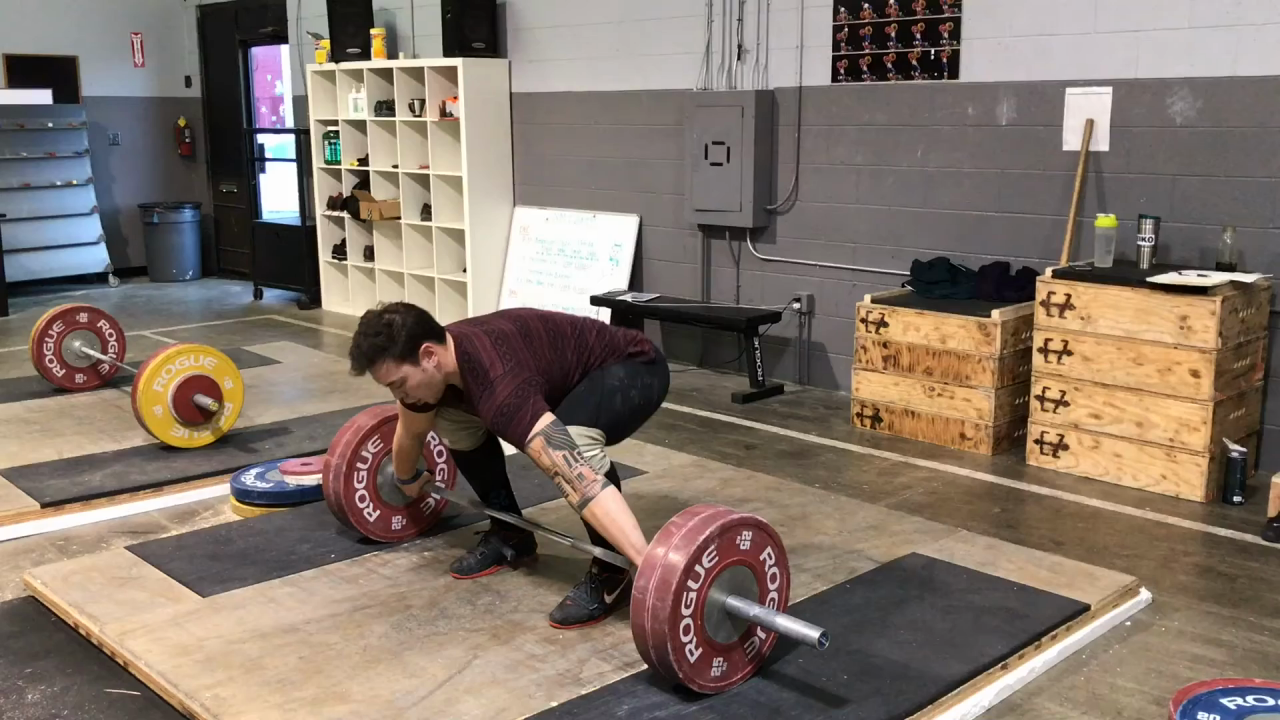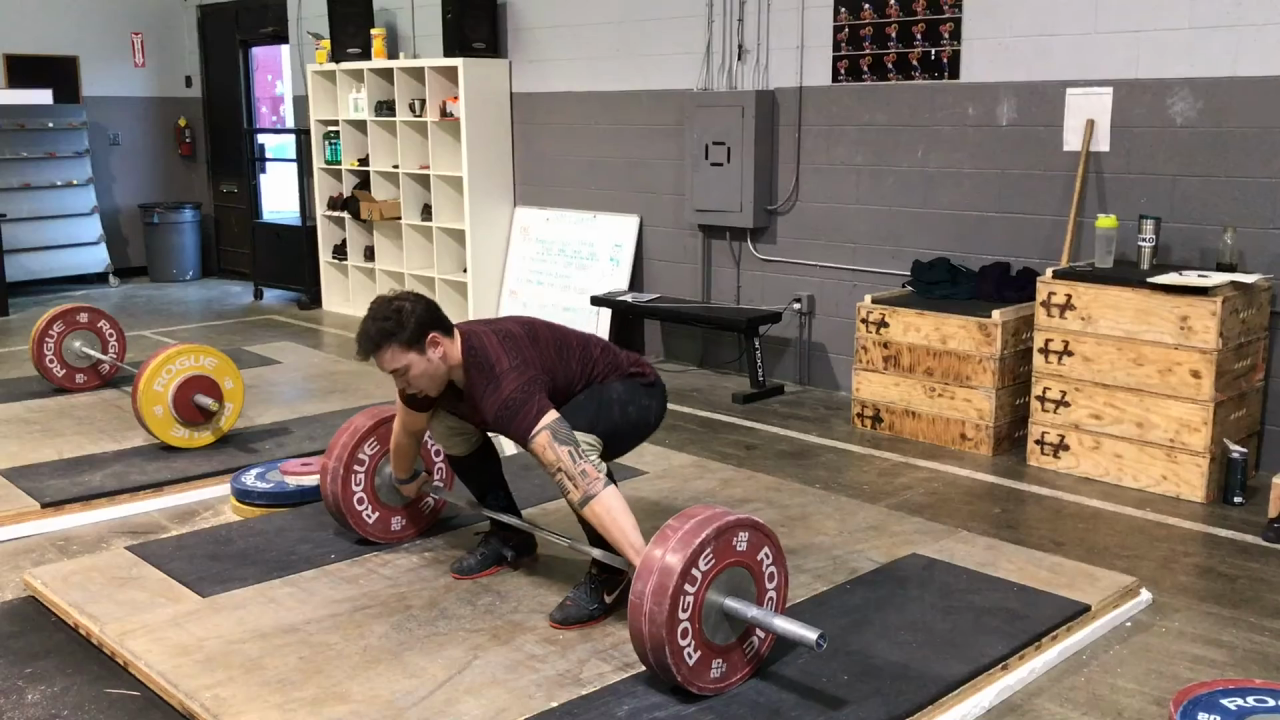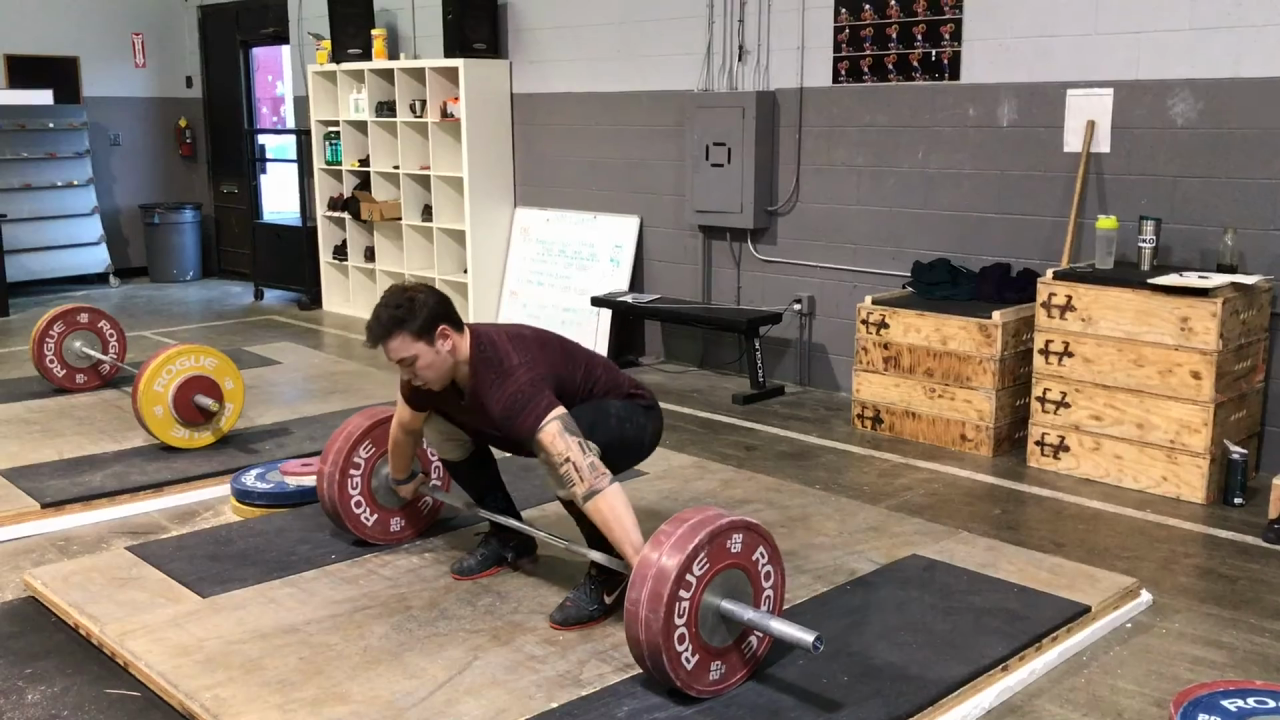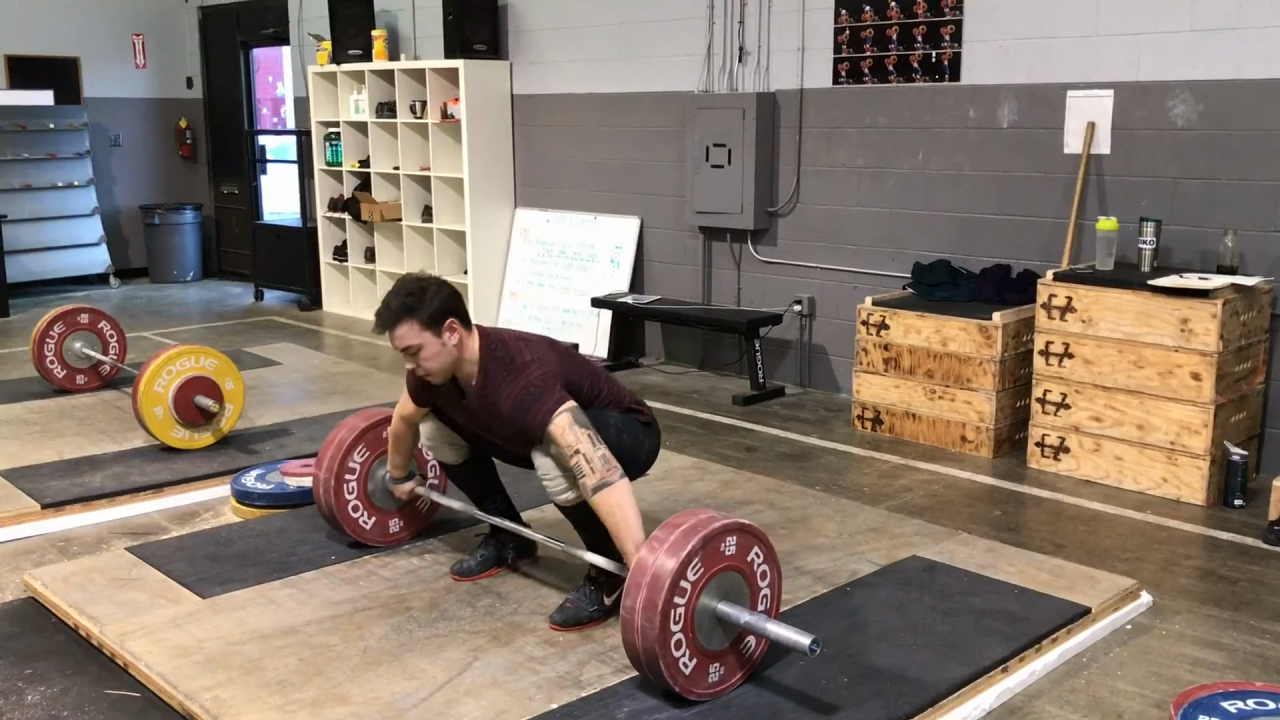
dt=0.2s
person 1, frame 1
left shoulder: (497, 383)
right shoulder: (432, 363)
left elbow: (578, 479)
right elbow: (410, 433)
right wrist: (407, 480)
left hip: (630, 370)
left knee: (573, 441)
right knee: (451, 419)
left ankle: (612, 572)
right ankle: (509, 534)
person 1, frame 2
left shoulder: (501, 380)
right shoulder: (431, 364)
left elbow: (581, 479)
right elbow: (407, 430)
right wrist: (405, 480)
left hip: (629, 393)
right hip: (565, 392)
left knee: (569, 447)
right knee: (444, 423)
left ankle: (611, 572)
right ankle: (509, 536)
person 1, frame 3
left shoulder: (509, 378)
right shoulder: (431, 367)
left elbow: (585, 475)
right elbow: (405, 428)
right wrist: (402, 479)
left hip: (627, 417)
left knee: (562, 459)
right knee: (438, 428)
left ankle: (611, 572)
right ankle: (509, 537)
person 1, frame 4
left shoulder: (518, 377)
right shoulder: (435, 372)
left elbow: (597, 470)
right elbow: (404, 419)
right wrist: (399, 476)
left hip: (626, 434)
left knee: (557, 461)
right knee: (435, 428)
left ankle: (611, 573)
right ankle: (509, 538)
